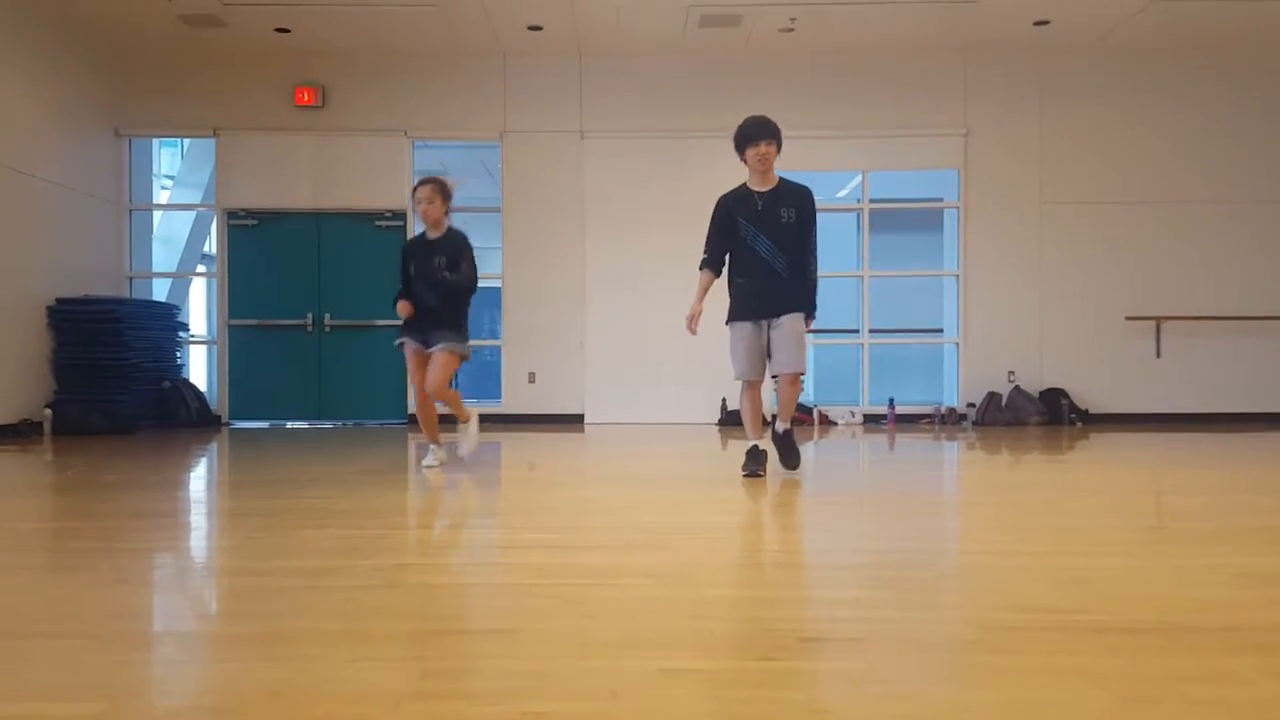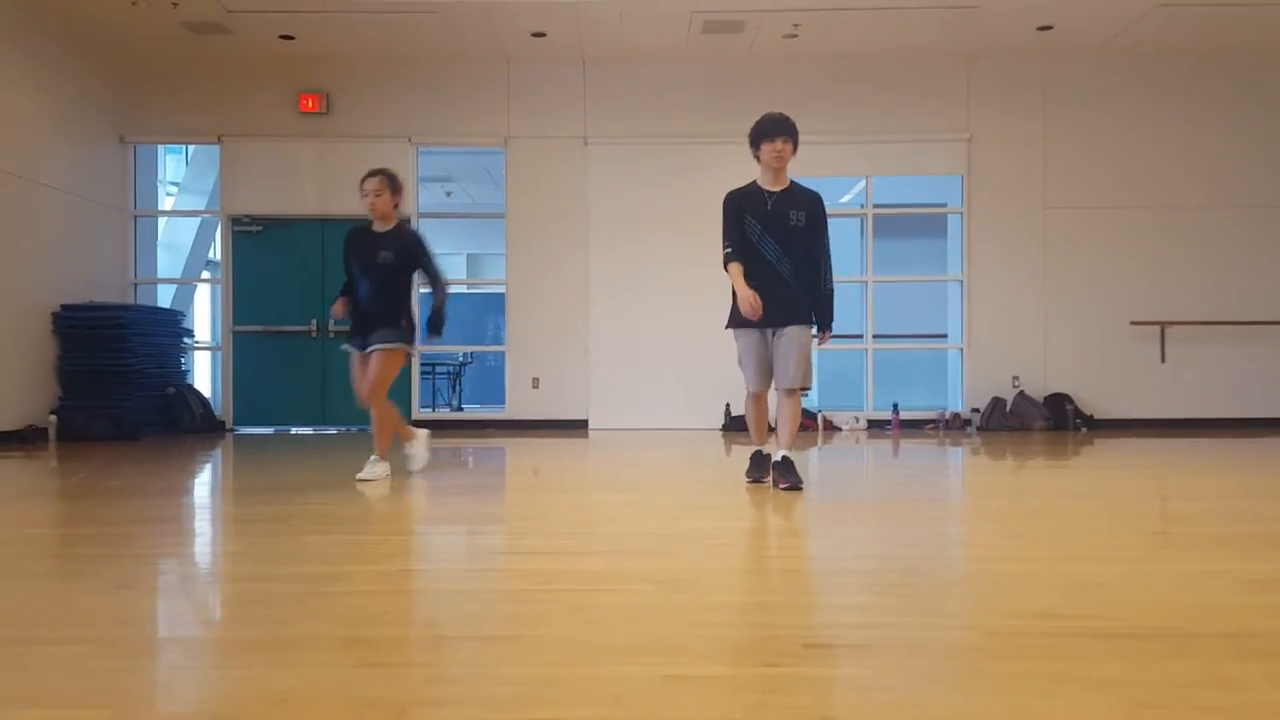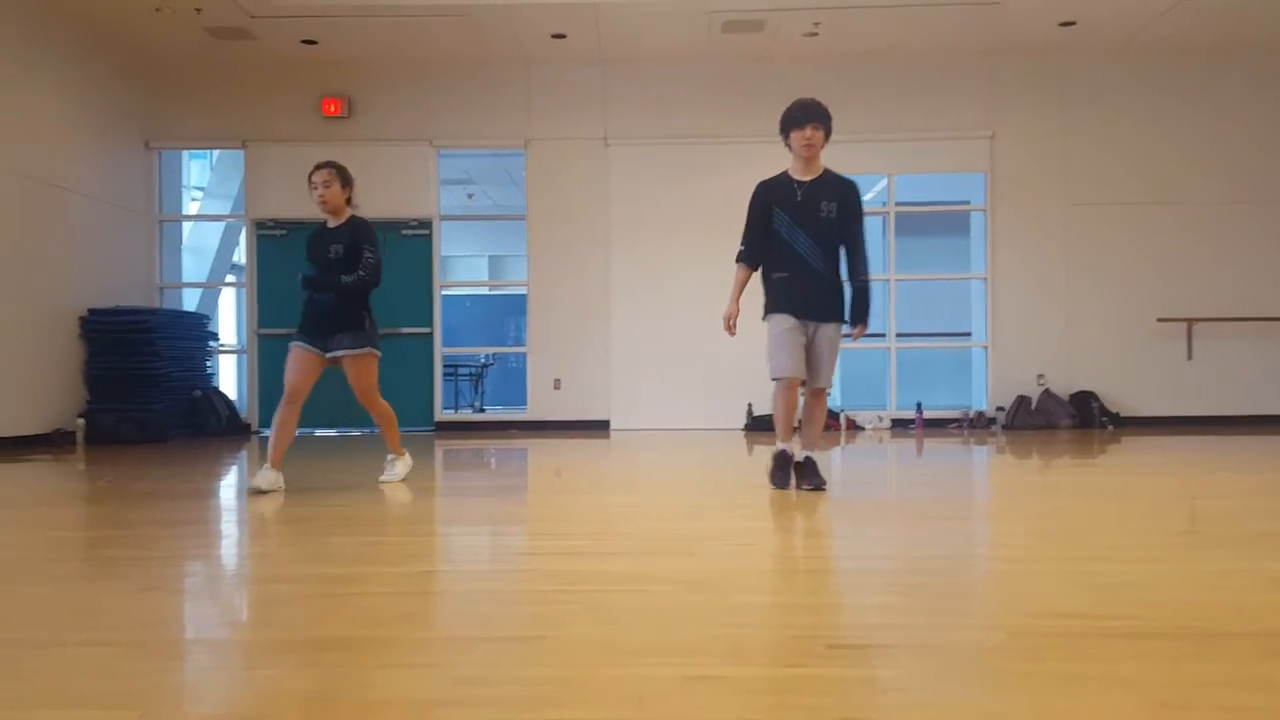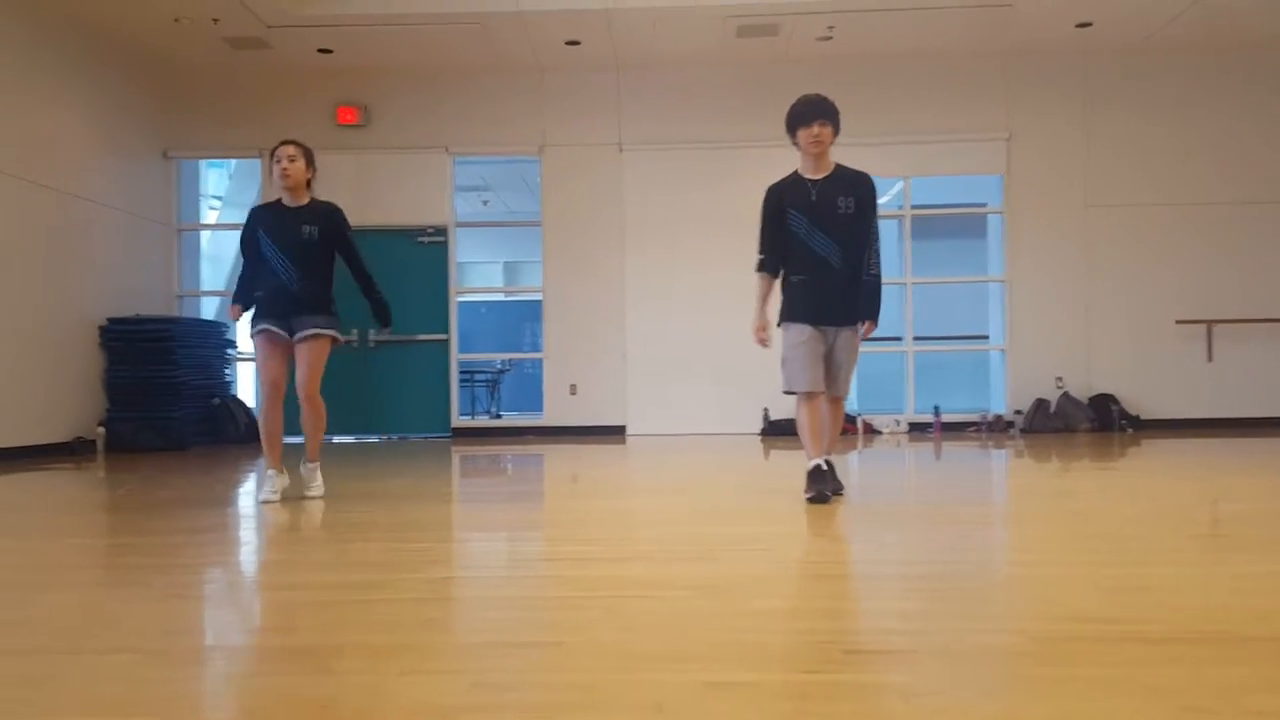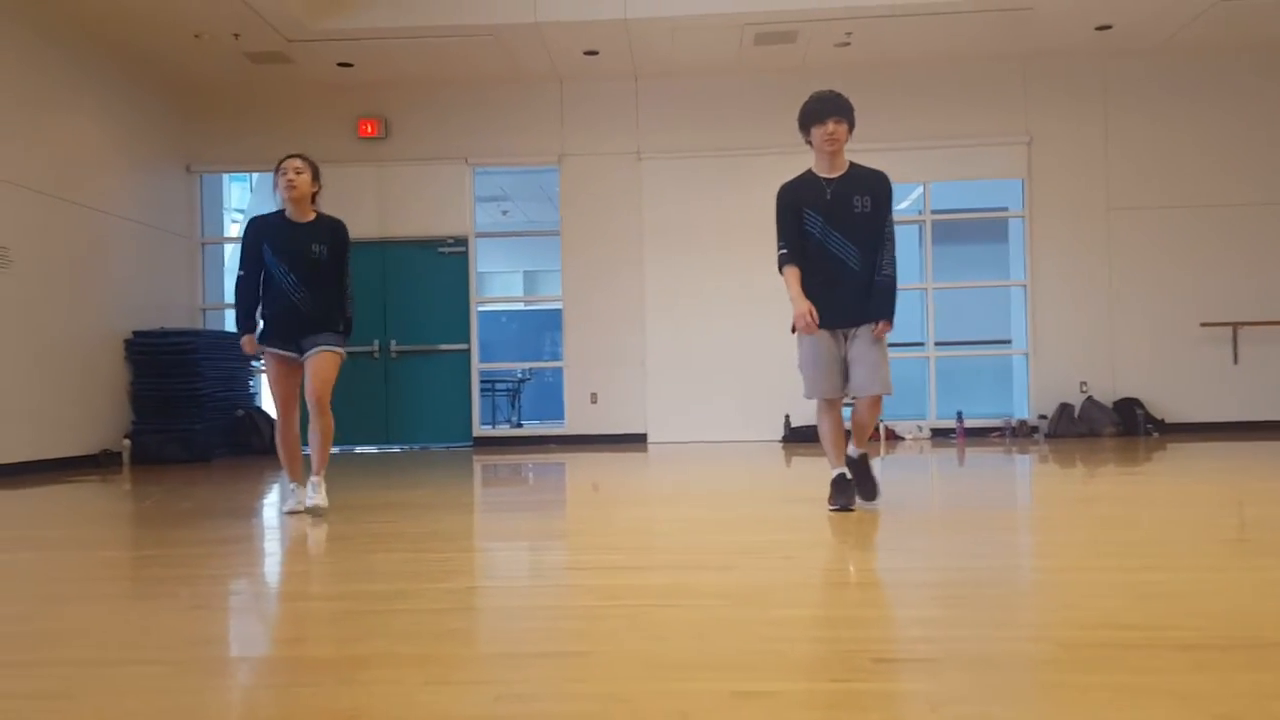
dt=0.4s
person 1, frame 1
left shoulder: (799, 197)
right shoulder: (729, 204)
left elbow: (808, 255)
right elbow: (714, 257)
left wrist: (810, 304)
right wrist: (698, 300)
left hip: (788, 306)
right hip: (744, 308)
left knee: (790, 375)
right knee: (750, 380)
left ankle: (783, 429)
right ankle: (755, 449)
person 1, frame 2
left shoulder: (810, 202)
right shoulder: (737, 200)
left elbow: (820, 262)
right elbow: (732, 252)
left wrist: (825, 316)
right wrist: (741, 287)
left hip: (795, 313)
right hip: (751, 313)
left knee: (790, 386)
right knee: (756, 389)
left ankle: (783, 460)
right ankle: (759, 453)
person 1, frame 3
left shoulder: (844, 190)
right shoulder: (767, 192)
left elbow: (855, 253)
right elbow: (750, 250)
left wrist: (860, 309)
right wrist: (735, 300)
left hip: (827, 307)
right hip: (782, 304)
left knee: (818, 387)
right knee: (788, 379)
left ankle: (806, 458)
right ankle: (783, 450)
person 1, frame 4
left shoulder: (859, 185)
right shoulder: (780, 194)
left elbow: (869, 251)
right elbow: (769, 259)
left wrist: (870, 307)
right wrist: (760, 312)
left hip: (845, 310)
right hip: (799, 311)
left knee: (836, 393)
right knee: (807, 391)
left ankle: (827, 462)
right ankle: (816, 469)
person 1, frame 5
left shoulder: (875, 184)
right shoulder: (792, 193)
left elbow: (885, 252)
right elbow: (788, 254)
left wrist: (884, 310)
right wrist: (798, 299)
left hip: (864, 313)
right hip: (817, 314)
left knee: (870, 395)
right knee: (828, 398)
left ankle: (856, 453)
right ankle: (840, 477)
person 2, frame 1
left shoulder: (458, 242)
right shoulder: (411, 247)
left elbow: (468, 284)
right elbow: (406, 287)
left wrist: (433, 279)
right wrist: (401, 302)
left hip: (450, 328)
right hip: (416, 327)
left knee: (434, 388)
right knee: (420, 392)
left ankle: (466, 418)
right ankle: (435, 447)
person 2, frame 2
left shoulder: (407, 239)
right shoulder: (354, 238)
left elbow: (435, 279)
left wrist: (437, 314)
right wrist: (341, 302)
left hip: (394, 326)
right hip: (361, 328)
left knee: (374, 393)
right knee: (366, 398)
left ankle: (380, 460)
right ankle: (413, 436)
person 2, frame 3
left shoulder: (362, 230)
right shoulder: (315, 238)
left elbow: (370, 277)
left wrist: (322, 284)
left hip: (352, 327)
right hip: (313, 328)
left knee: (368, 398)
right knee: (291, 393)
left ankle: (399, 456)
right ankle: (272, 470)
person 2, frame 4
left shoulder: (328, 214)
right shoulder: (260, 216)
left elbow: (354, 261)
right elbow: (251, 263)
left wrist: (378, 302)
right wrist: (240, 298)
left hip: (315, 312)
right hip: (270, 312)
left knee: (308, 391)
right knee: (270, 390)
left ankle: (312, 466)
right ankle: (275, 472)
person 2, frame 5
left shoulder: (334, 230)
right shoulder: (259, 228)
left elbow: (342, 284)
right elbow: (247, 281)
left wrist: (345, 329)
right wrist: (246, 329)
left hip: (323, 331)
right hip: (278, 331)
left knee: (318, 399)
right knee: (285, 413)
left ankle: (318, 480)
right ankle: (295, 485)
